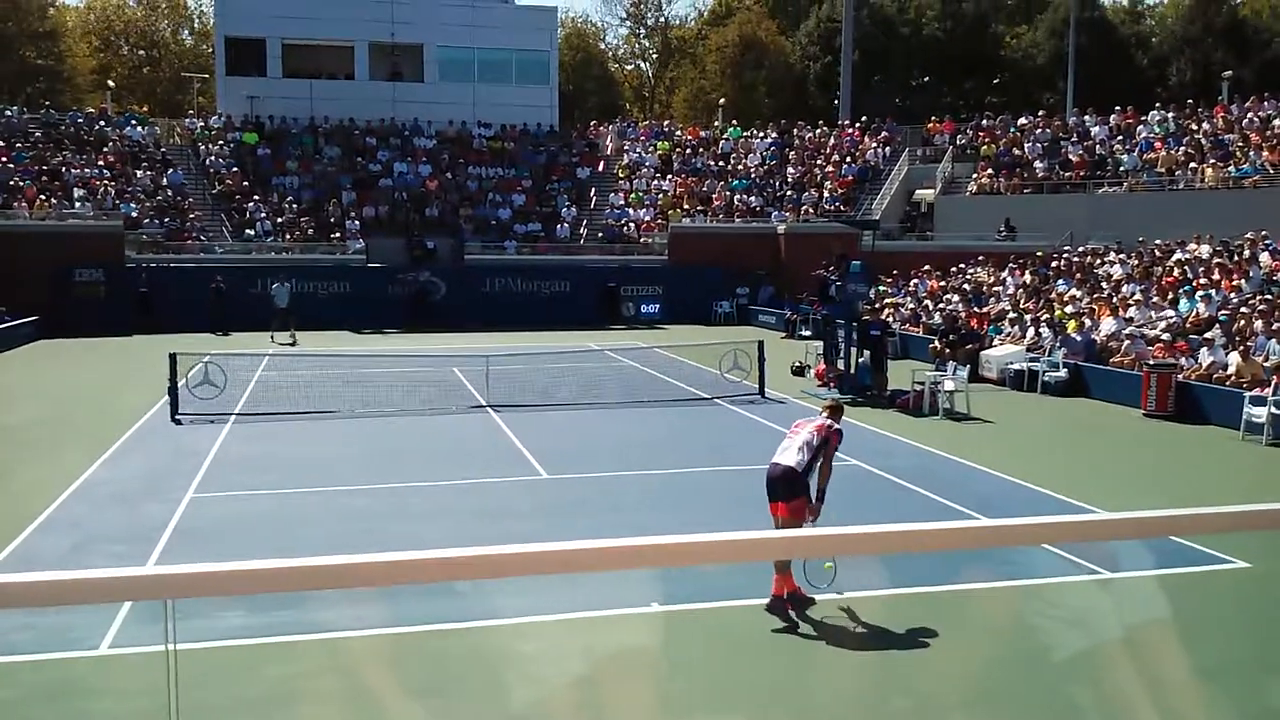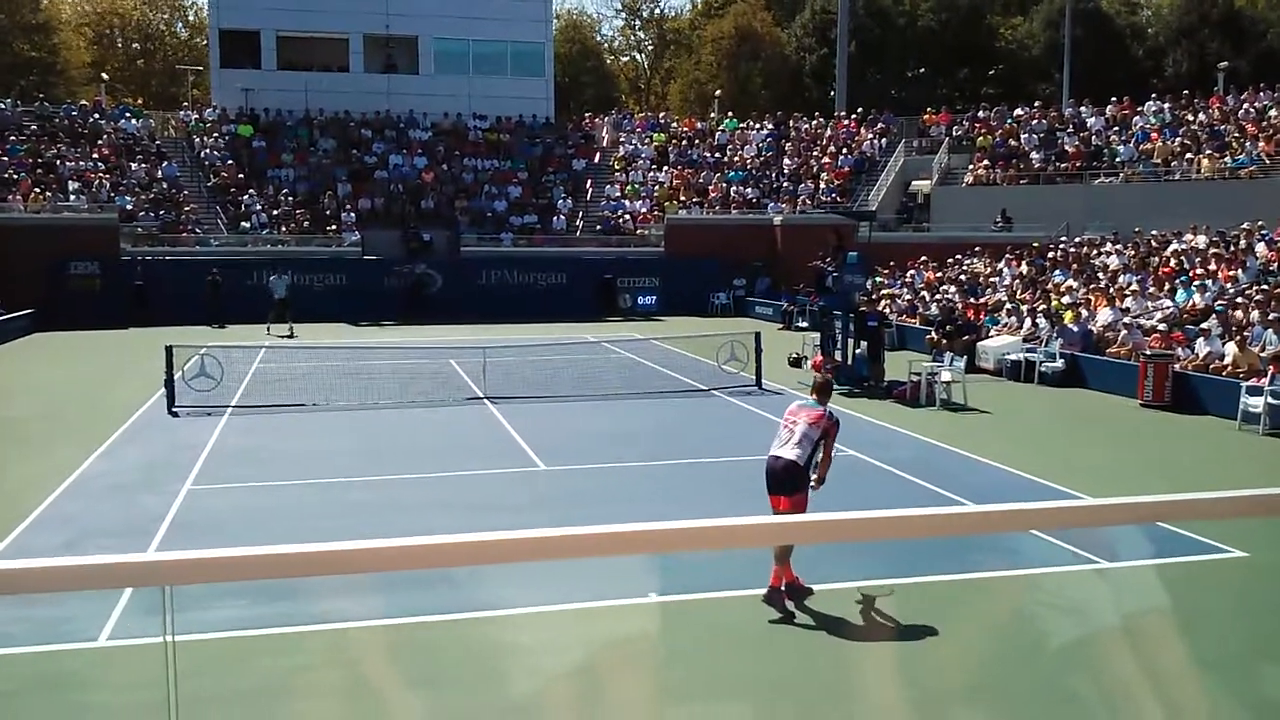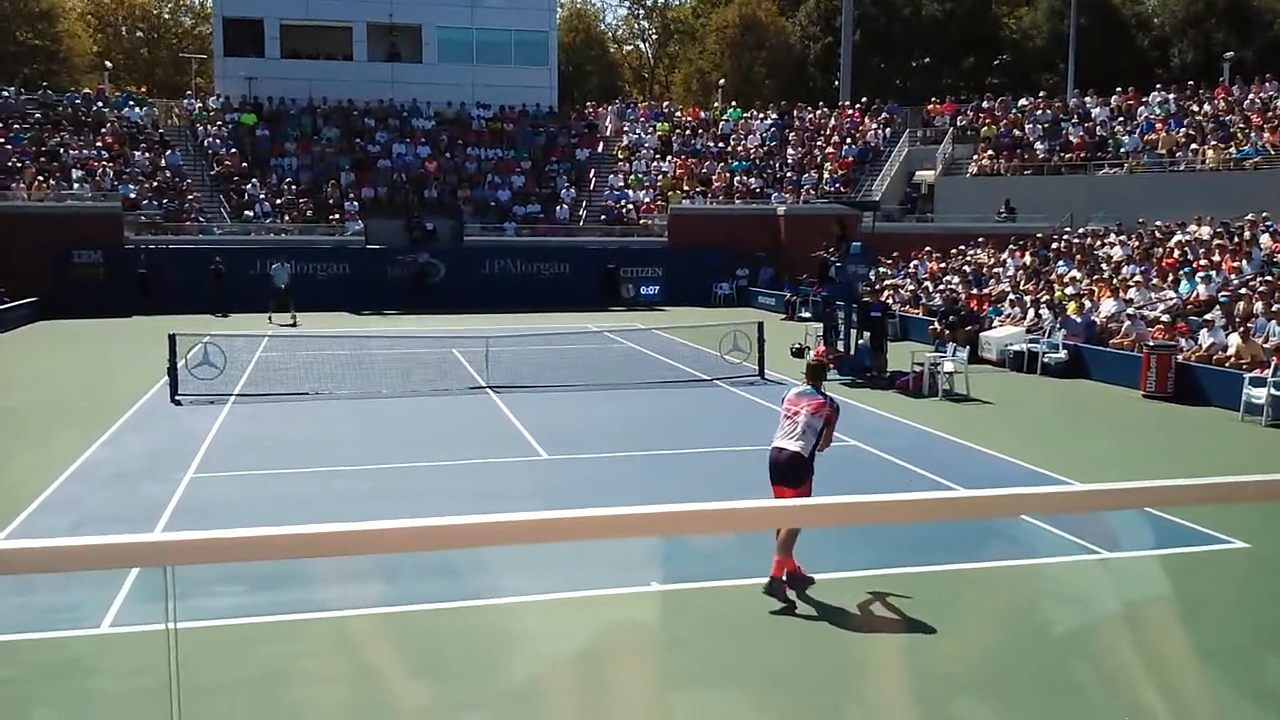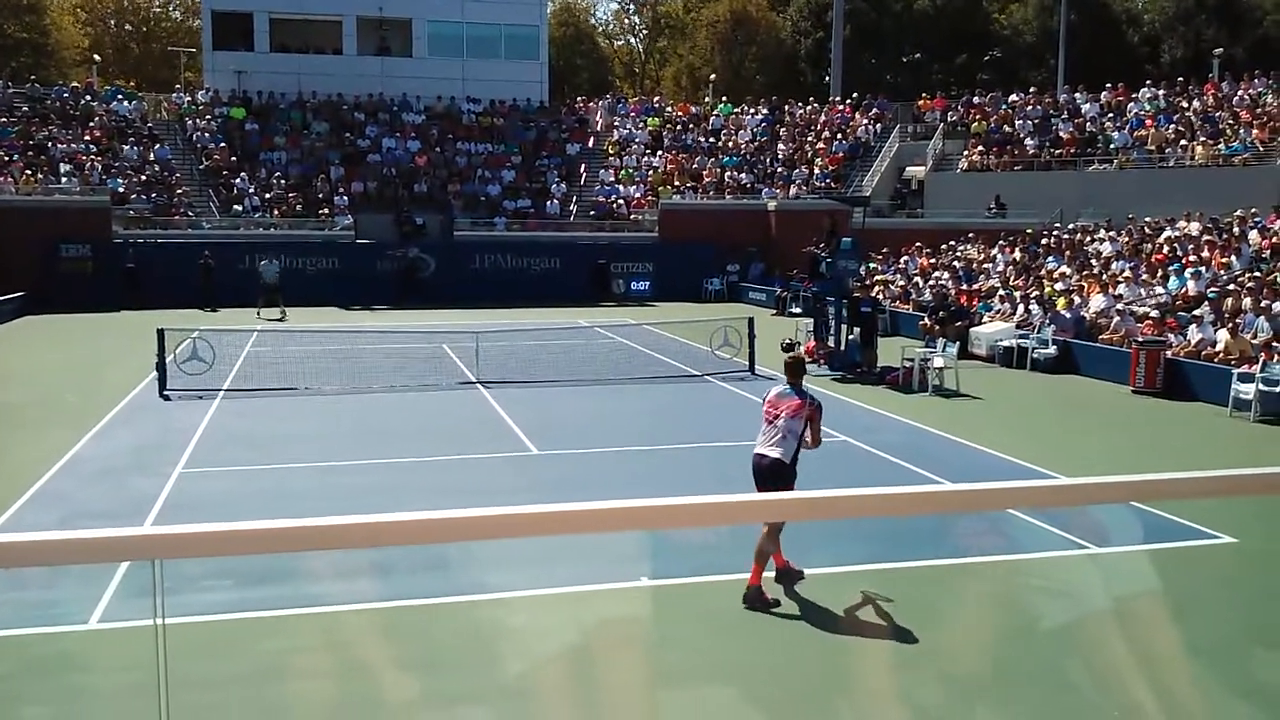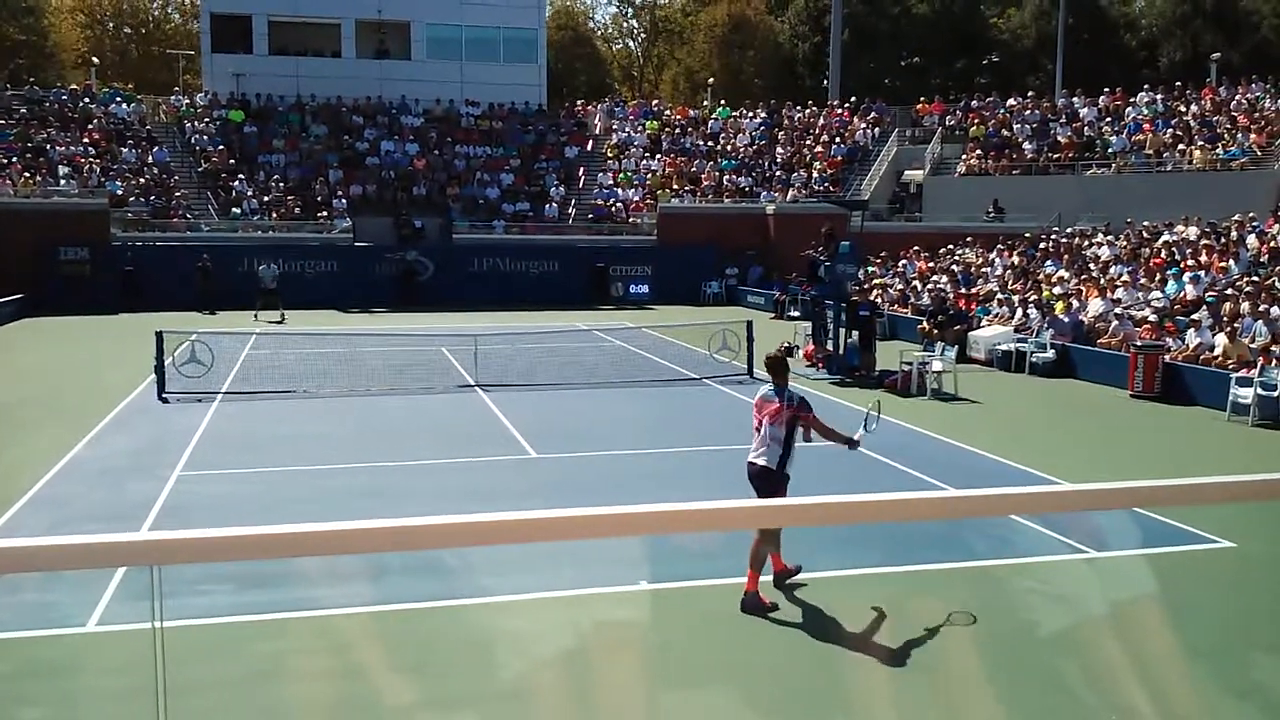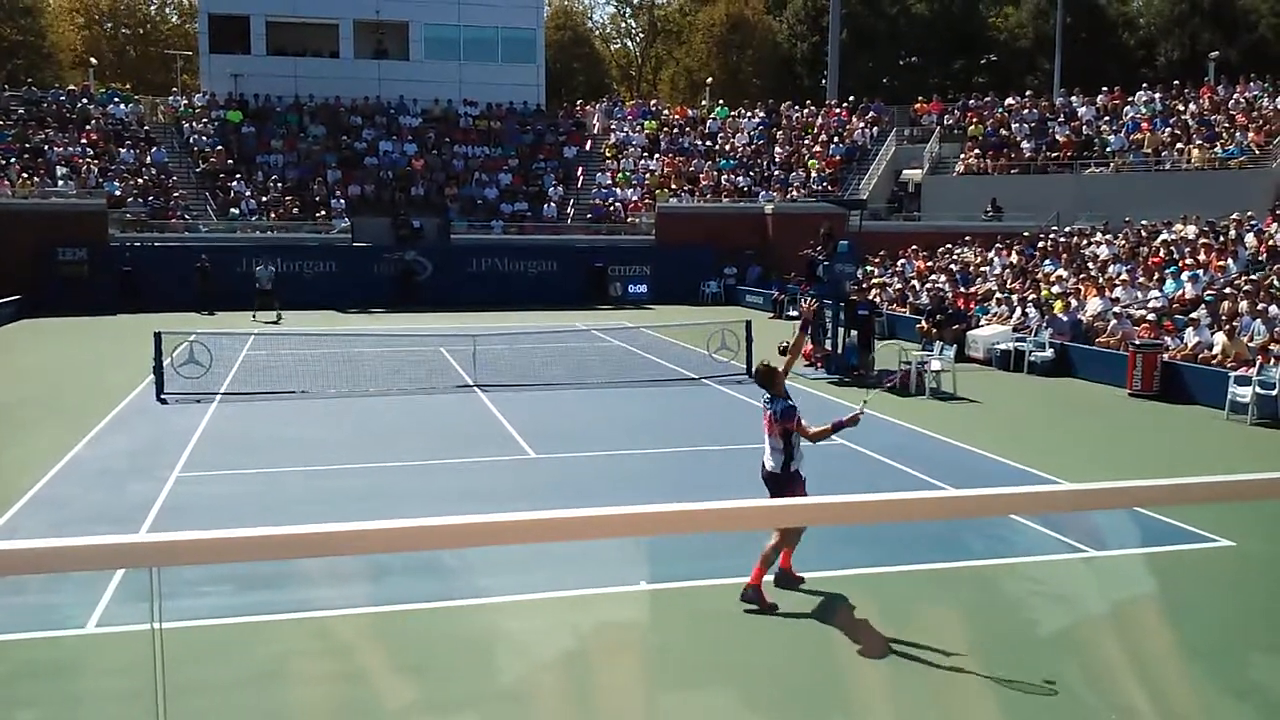
dt=0.4s
person 1, frame 1
left shoulder: (802, 422)
right shoulder: (834, 430)
right elbow: (826, 464)
left wrist: (810, 503)
right wrist: (819, 500)
left hip: (773, 471)
right hip: (791, 476)
left ankle: (791, 591)
right ankle: (777, 597)
person 1, frame 2
left shoulder: (793, 407)
right shoulder: (830, 419)
right elbow: (826, 456)
left wrist: (811, 468)
right wrist: (820, 478)
left hip: (772, 462)
right hip: (792, 469)
left ankle: (790, 582)
right ankle: (774, 588)
person 1, frame 3
left shoulder: (790, 394)
right shoulder: (830, 405)
right elbow: (826, 441)
right wrist: (817, 446)
left hip: (776, 453)
right hip: (797, 459)
left ankle: (792, 571)
right ankle: (776, 578)
person 1, frame 4
left shoulder: (771, 394)
right shoulder: (811, 403)
right elbow: (815, 441)
right wrist: (806, 442)
left hip: (759, 458)
right hip: (780, 464)
left knee: (773, 520)
right knee: (773, 525)
left ankle: (782, 567)
right ankle: (753, 586)
person 1, frame 5
left shoulder: (762, 394)
right shoulder: (795, 402)
right elbow: (824, 432)
right wrist: (850, 441)
left hip: (755, 465)
right hip: (771, 471)
right knee: (765, 530)
left ankle: (780, 569)
right ankle: (751, 594)
person 1, frame 6
left shoulder: (771, 394)
right shoulder: (785, 409)
left elbow: (793, 354)
right elbow: (812, 436)
left wrist: (805, 323)
right wrist: (842, 424)
left hip: (779, 470)
right hip: (783, 476)
right knee: (785, 532)
left ankle: (785, 571)
right ankle: (753, 587)
